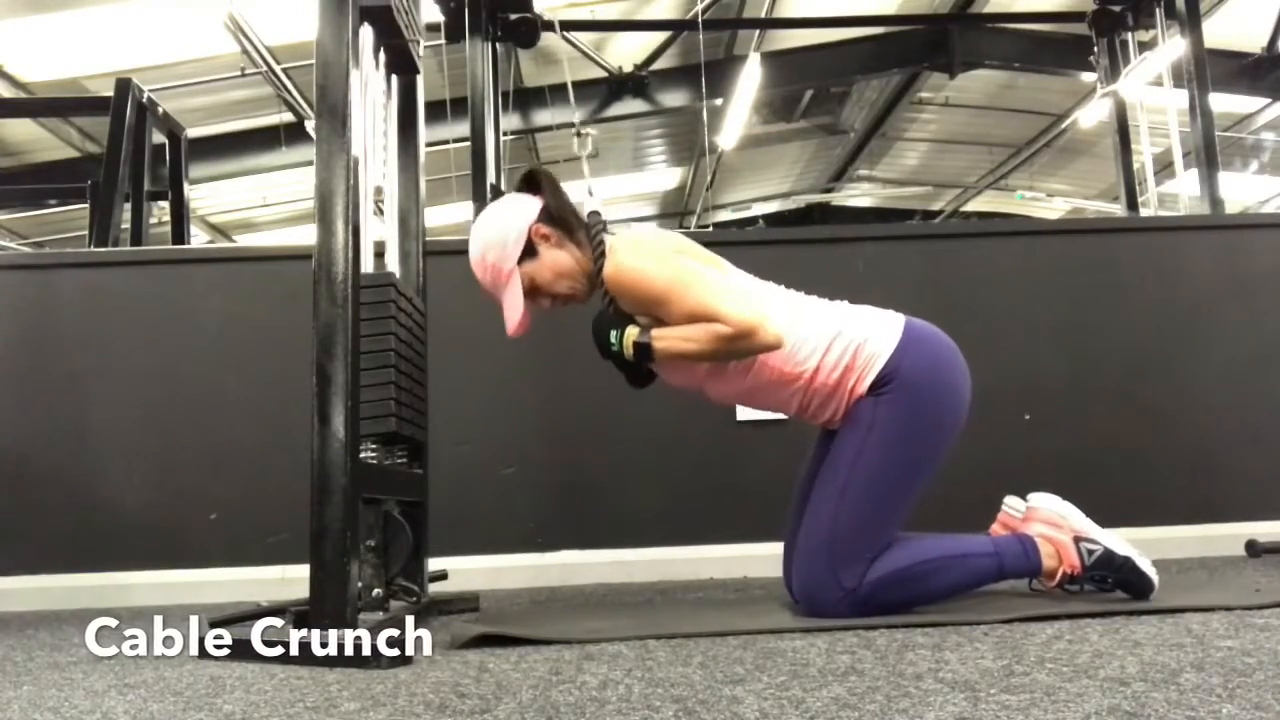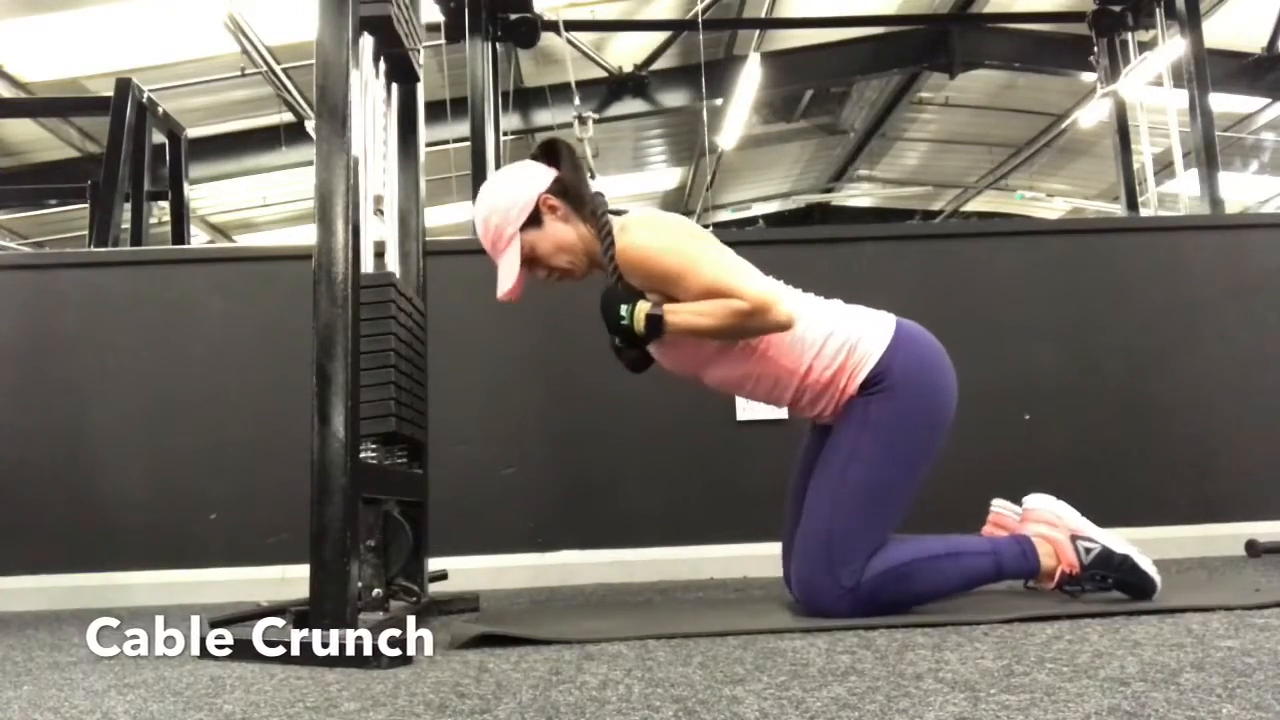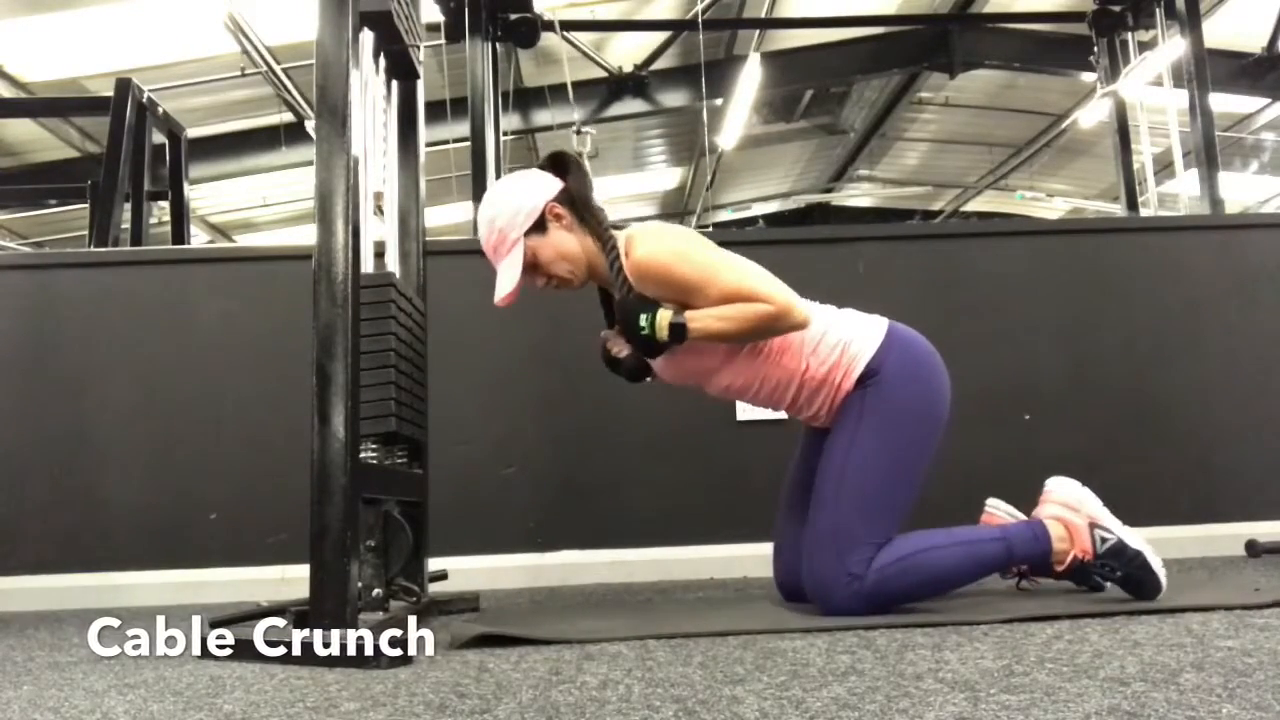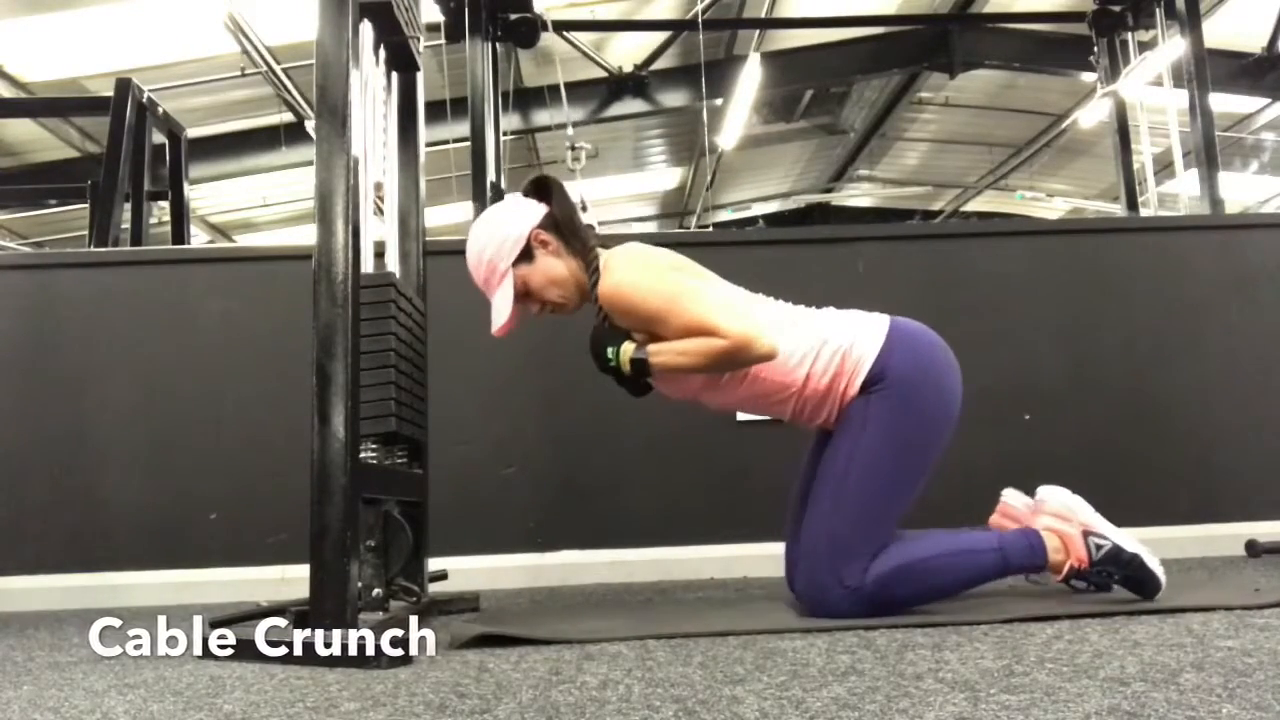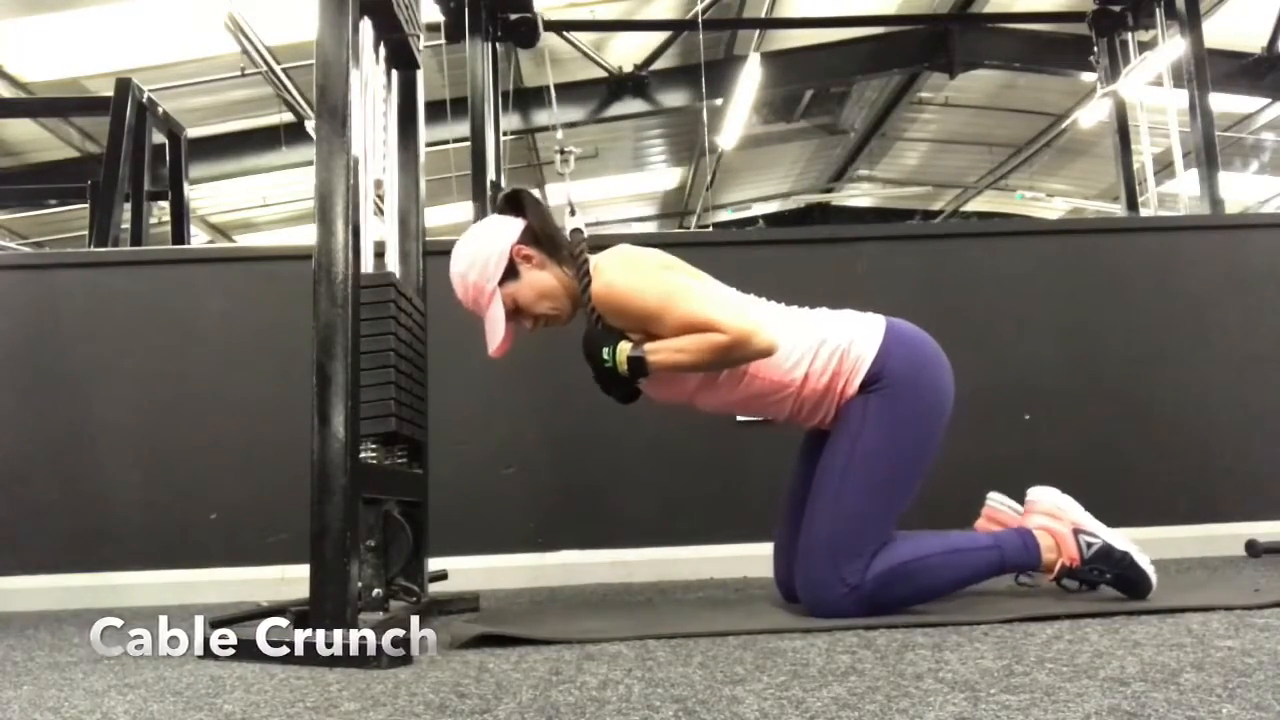
dt=0.3s
person 1, frame 1
left shoulder: (627, 264)
right shoulder: (630, 273)
left elbow: (758, 330)
left wrist: (642, 346)
right wrist: (646, 358)
left hip: (908, 376)
right hip: (881, 381)
left knee: (828, 589)
right knee: (811, 577)
left ankle: (1055, 552)
right ankle: (1017, 528)
person 1, frame 2
left shoulder: (639, 243)
right shoulder: (623, 269)
left elbow: (770, 307)
left wrist: (652, 318)
right wrist: (642, 345)
left hip: (895, 377)
right hip: (856, 391)
left knee: (829, 588)
right knee: (810, 574)
left ankle: (1053, 550)
right ankle: (1006, 534)
person 1, frame 3
left shoulder: (647, 254)
right shoulder: (622, 283)
left elbow: (789, 310)
left wrist: (672, 328)
right wrist: (641, 353)
left hip: (890, 376)
right hip: (850, 398)
left knee: (843, 584)
right knee: (799, 578)
left ankle: (1066, 531)
right ankle: (1002, 535)
person 1, frame 4
left shoulder: (621, 282)
right shoulder: (619, 286)
left elbow: (754, 343)
left wrist: (638, 358)
right wrist: (643, 370)
left hip: (899, 374)
right hip: (874, 380)
left knee: (834, 588)
right knee: (811, 575)
left ankle: (1060, 542)
right ankle: (1012, 525)
person 1, frame 5
left shoulder: (615, 282)
right shoulder: (612, 297)
left elbow: (753, 336)
left wrist: (635, 360)
right wrist: (632, 377)
left hip: (894, 373)
right hip: (857, 386)
left knee: (833, 589)
right knee: (799, 579)
left ankle: (1052, 542)
right ankle: (999, 526)
